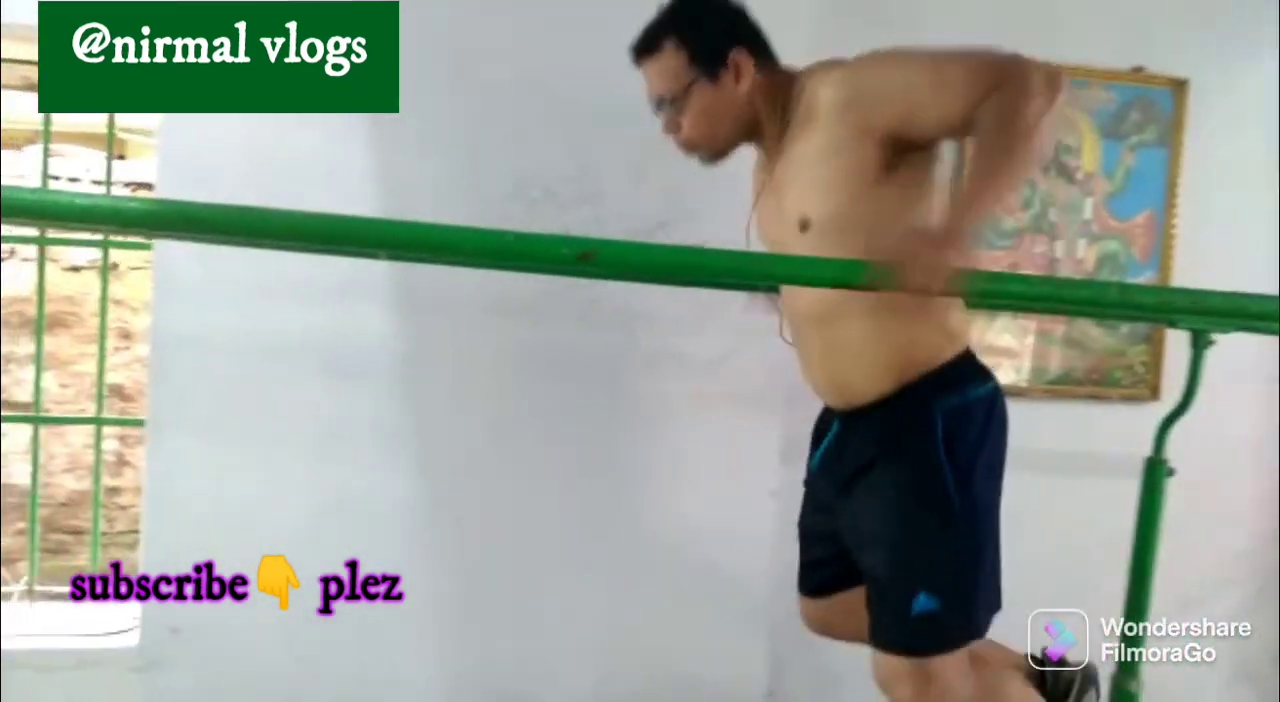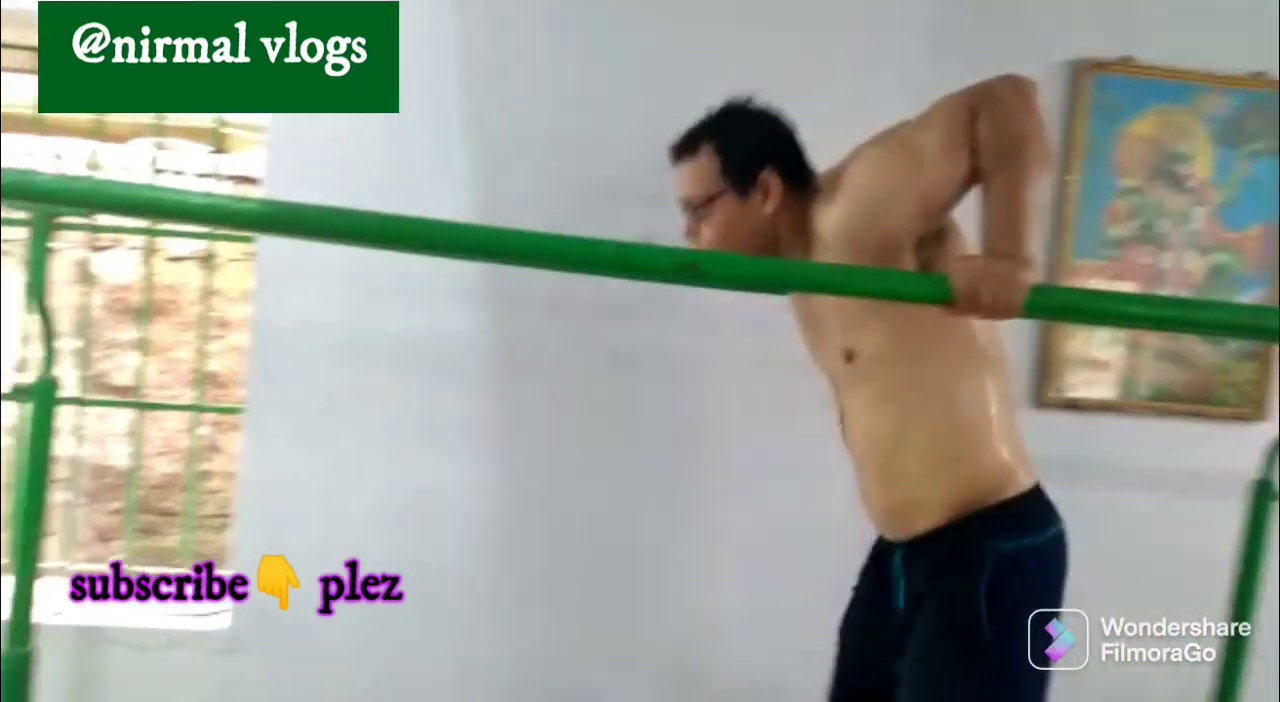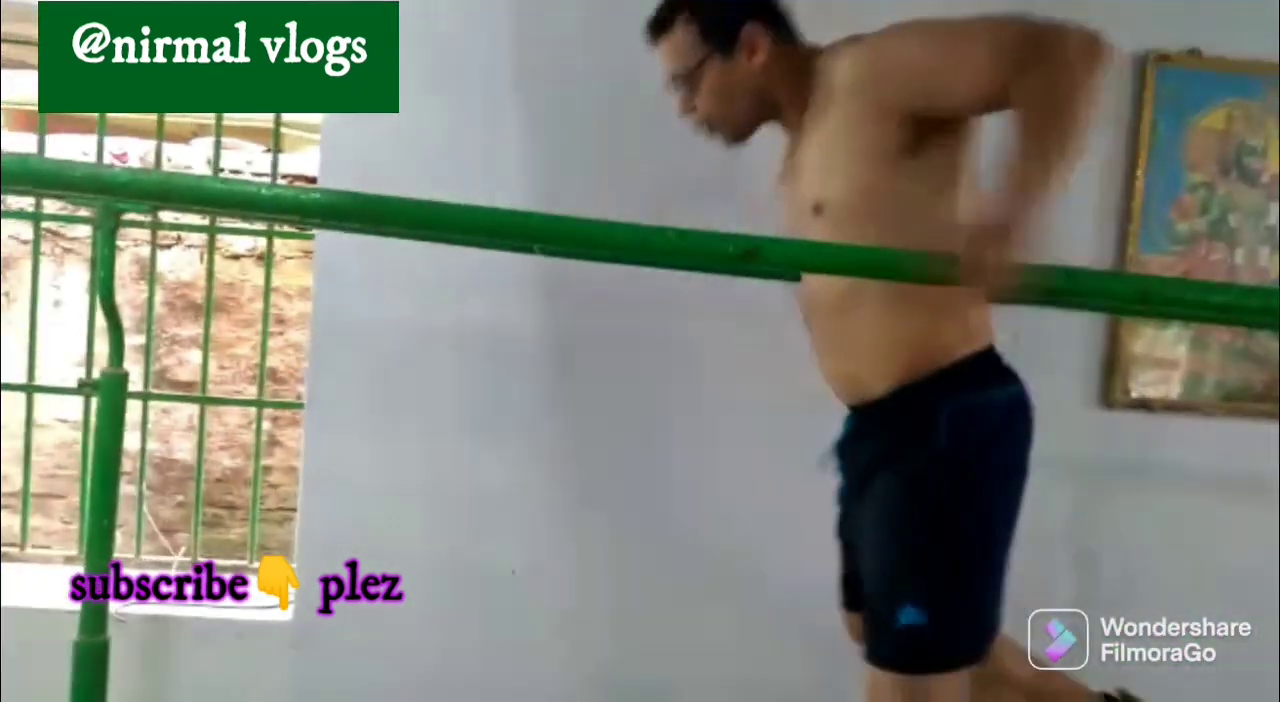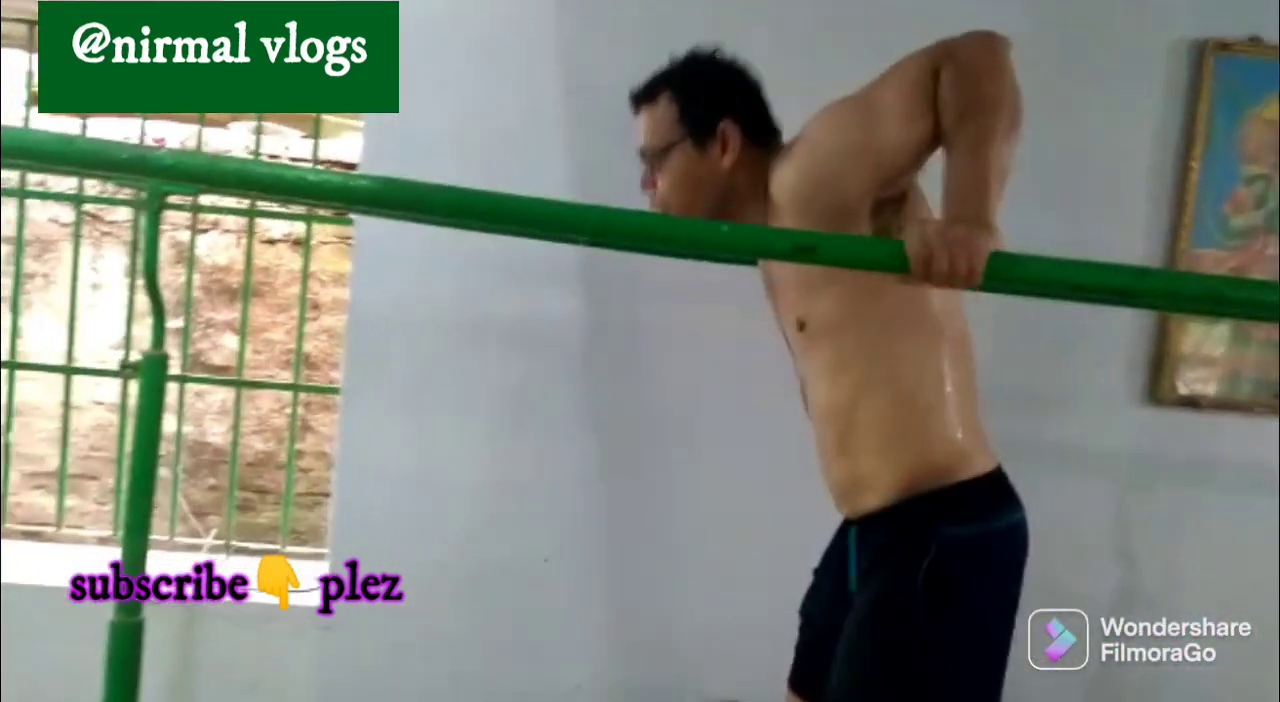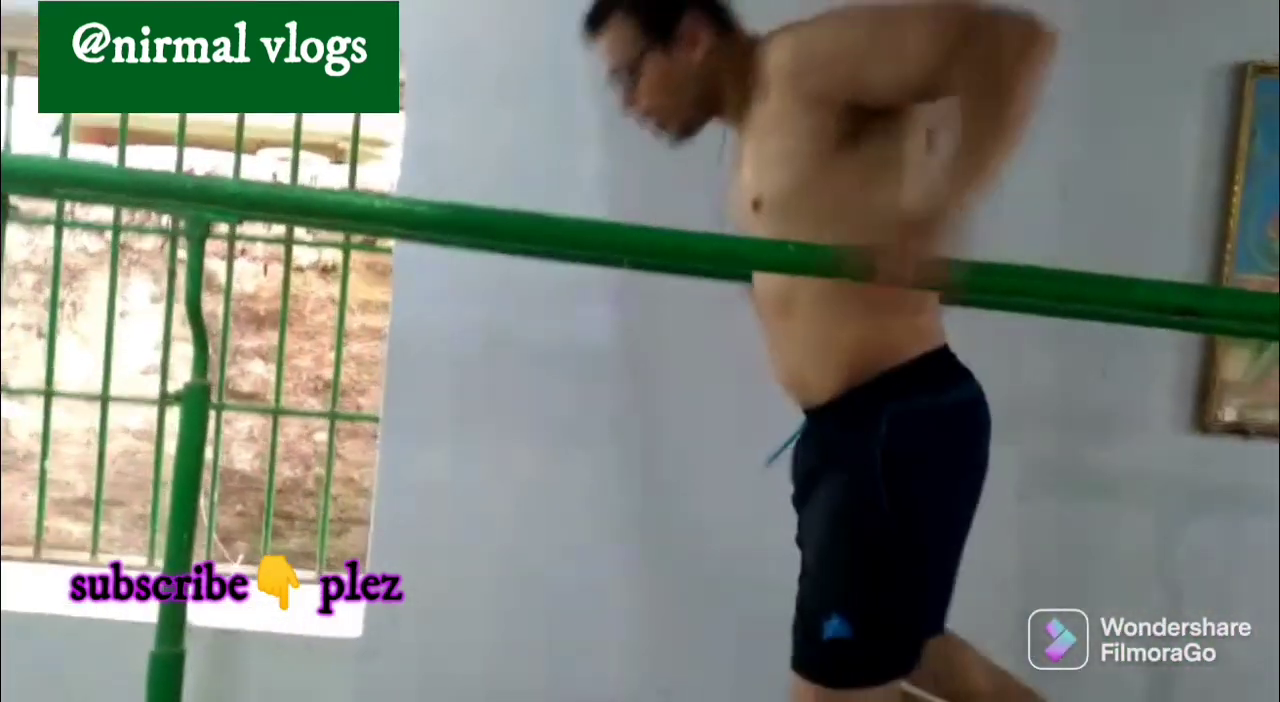
dt=0.3s
person 1, frame 1
left shoulder: (847, 98)
right shoulder: (774, 148)
left elbow: (1026, 81)
left wrist: (954, 228)
left hip: (931, 424)
right hip: (850, 431)
right knee: (829, 608)
person 1, frame 2
left shoulder: (856, 220)
right shoulder: (810, 247)
left elbow: (1006, 100)
left wrist: (1008, 252)
left hip: (987, 553)
right hip: (909, 551)
person 1, frame 3
left shoulder: (866, 73)
right shoulder: (810, 122)
left wrist: (1011, 217)
left hip: (948, 425)
right hip: (884, 432)
right knee: (876, 631)
person 1, frame 4
left shoulder: (811, 182)
right shoulder: (777, 208)
left elbow: (976, 57)
left wrist: (970, 220)
left hip: (944, 543)
right hip: (882, 533)
person 1, frame 5
left shoulder: (804, 64)
right shoulder: (770, 103)
right elbow: (921, 114)
left wrist: (935, 214)
left hip: (896, 427)
right hip: (853, 430)
